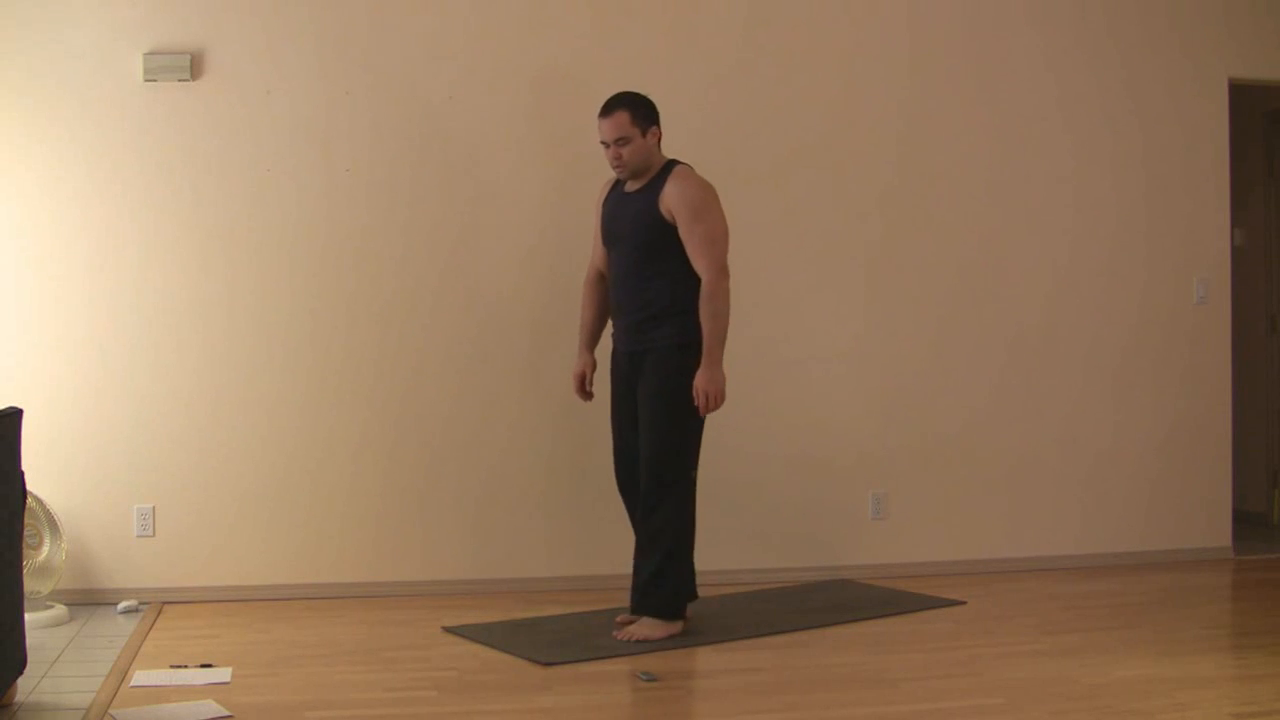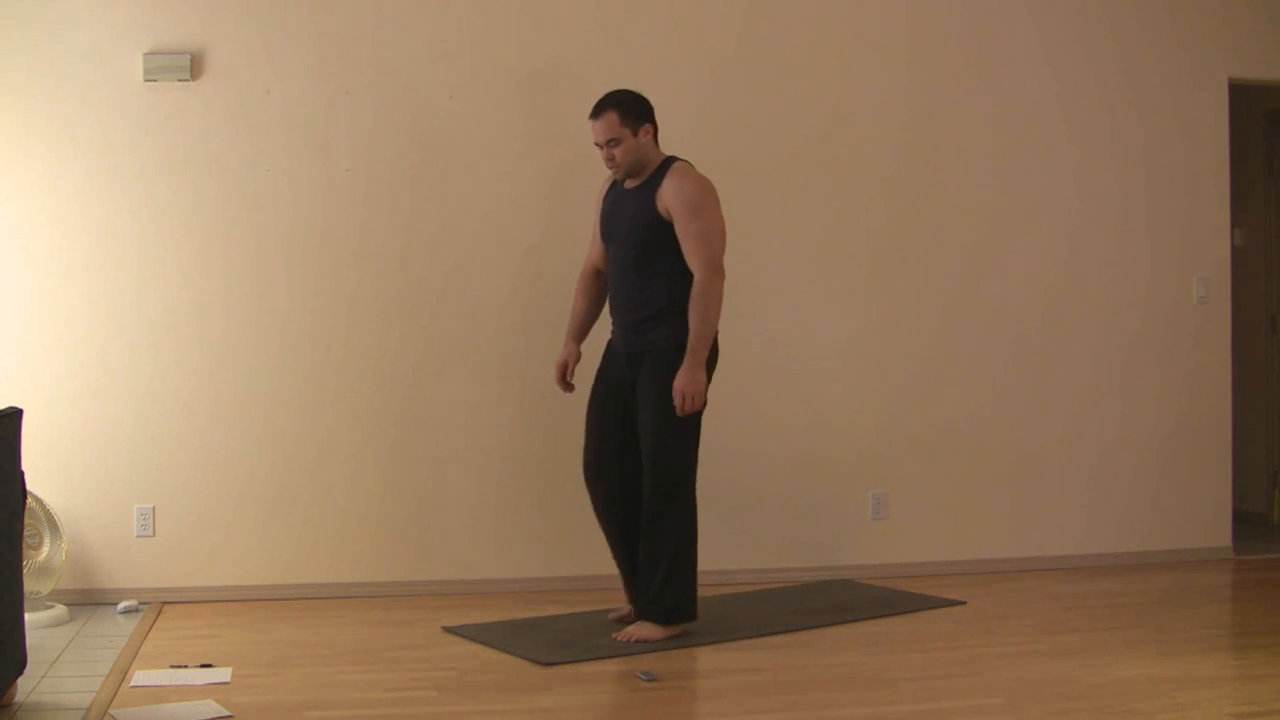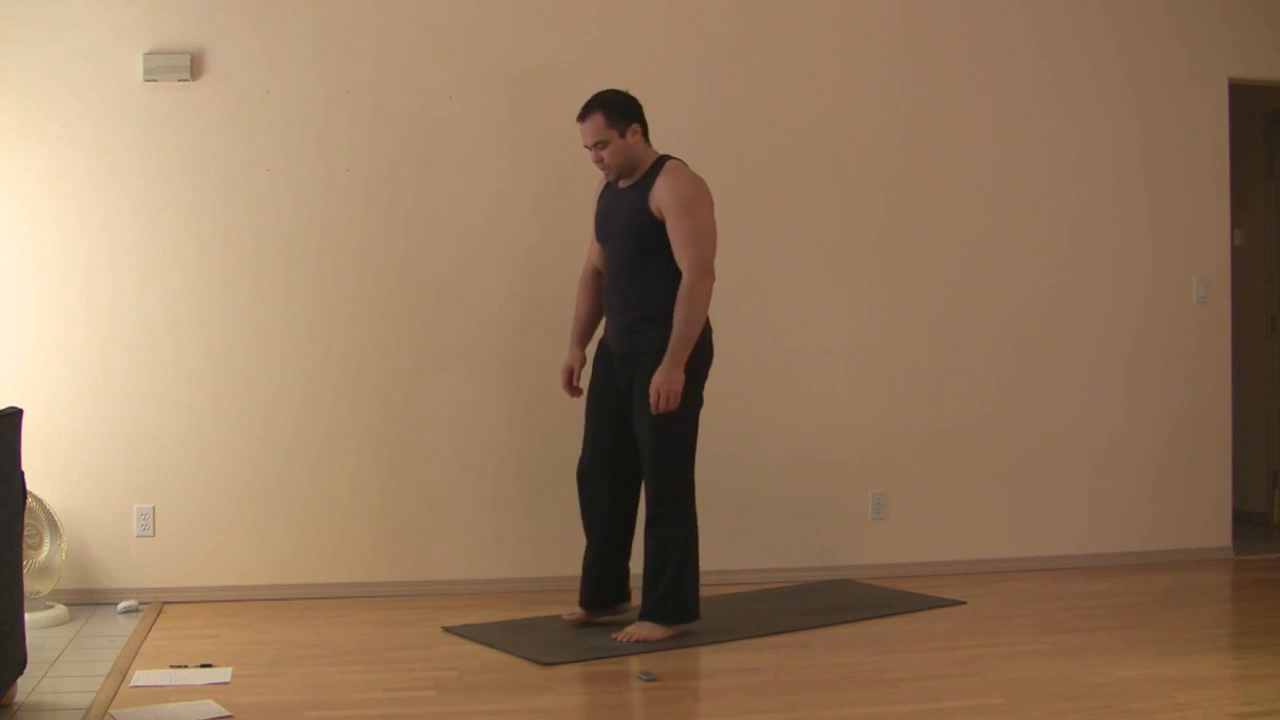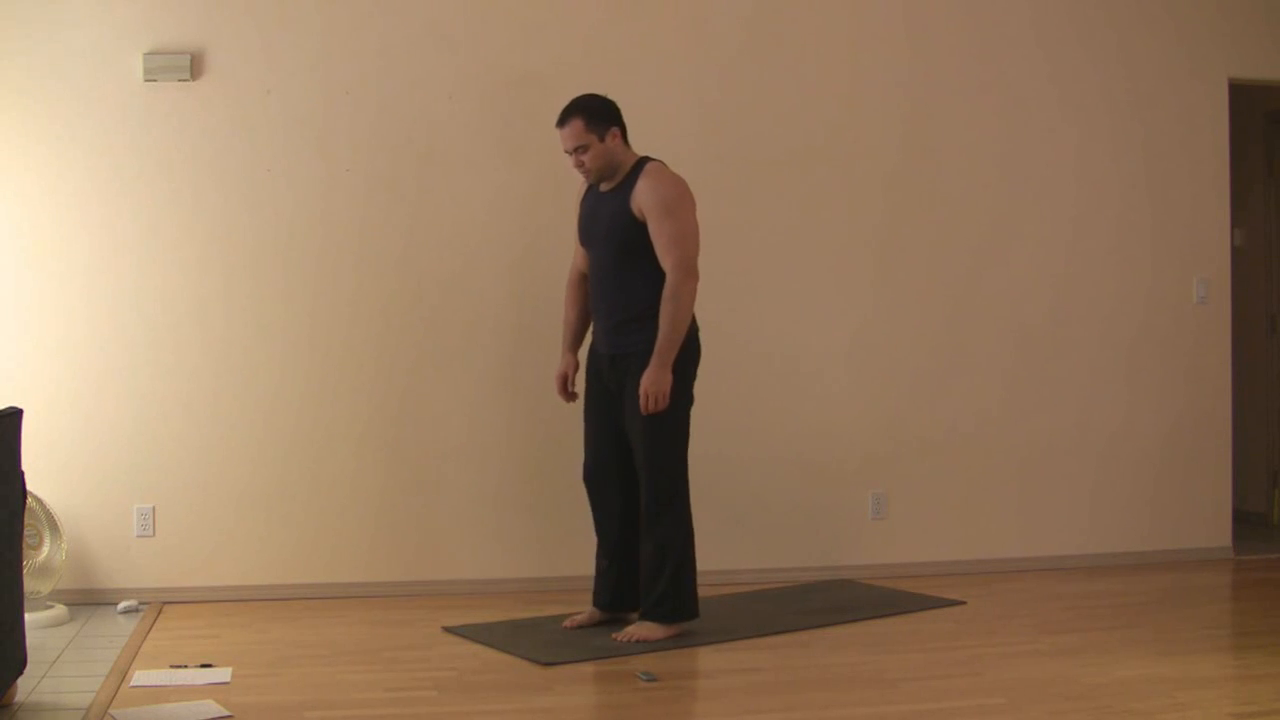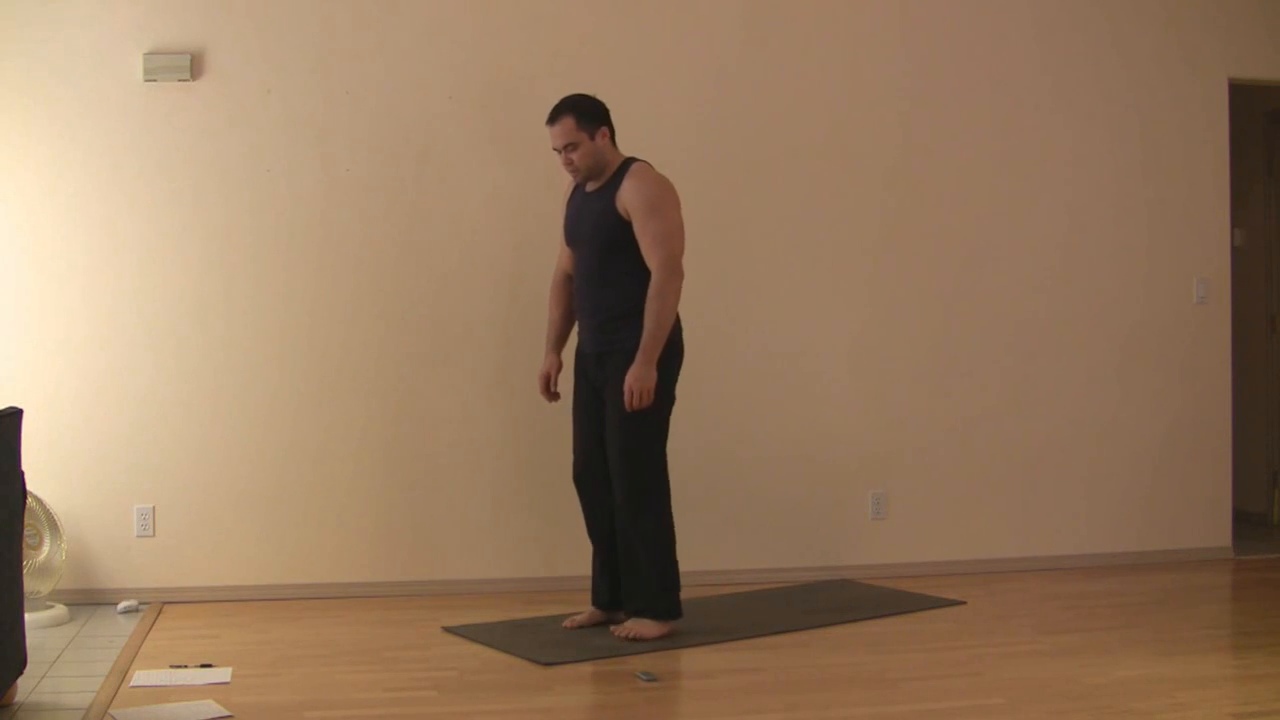
dt=0.3s
person 1, frame 1
left shoulder: (685, 189)
right shoulder: (610, 194)
left elbow: (714, 276)
right elbow: (599, 275)
left wrist: (712, 362)
right wrist: (586, 349)
left hip: (676, 352)
right hip: (630, 352)
left knee: (663, 477)
right knee: (633, 477)
left ankle: (663, 608)
right ankle: (658, 595)
person 1, frame 2
left shoulder: (684, 187)
right shoulder: (611, 191)
left elbow: (709, 275)
right elbow: (596, 270)
left wrist: (695, 363)
right wrist: (572, 340)
left hip: (671, 354)
right hip: (624, 351)
left knee: (664, 481)
right knee: (604, 469)
left ankle: (667, 610)
right ankle: (645, 590)
person 1, frame 3
left shoulder: (677, 185)
right shoulder: (609, 191)
left elbow: (698, 275)
left wrist: (676, 364)
right wrist: (577, 345)
left hip: (666, 358)
right hip: (616, 353)
left knee: (666, 484)
right knee: (599, 474)
left ankle: (669, 611)
right ankle: (603, 594)
person 1, frame 4
left shoulder: (658, 187)
right shoulder: (591, 194)
left elbow: (681, 276)
left wrist: (662, 364)
right wrist: (569, 351)
left hip: (655, 358)
right hip: (606, 356)
left knee: (659, 484)
right knee: (604, 478)
left ankle: (668, 609)
right ankle: (614, 597)
person 1, frame 5
left shoulder: (643, 186)
right shoulder: (577, 194)
left elbow: (666, 275)
right elbow: (566, 276)
left wrist: (647, 361)
right wrist: (553, 350)
left hip: (639, 355)
right hip: (594, 354)
left knee: (637, 478)
right knee: (593, 478)
left ankle: (656, 607)
right ankle: (612, 598)
